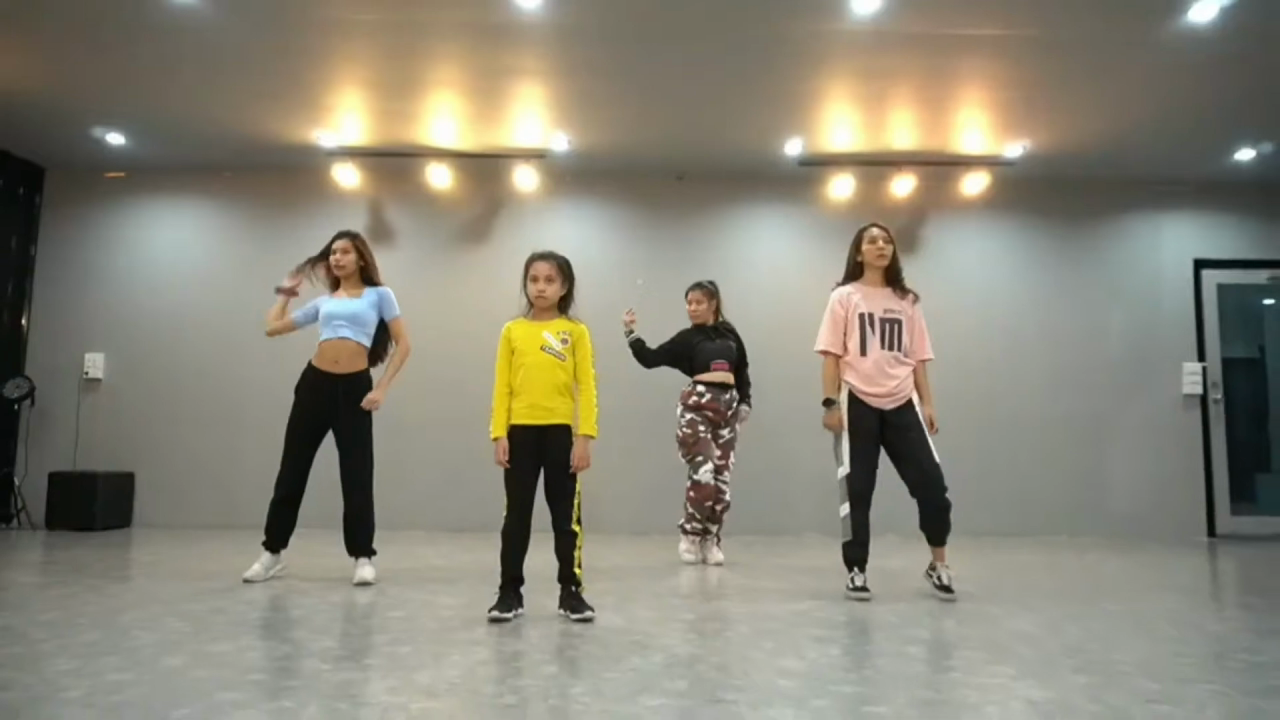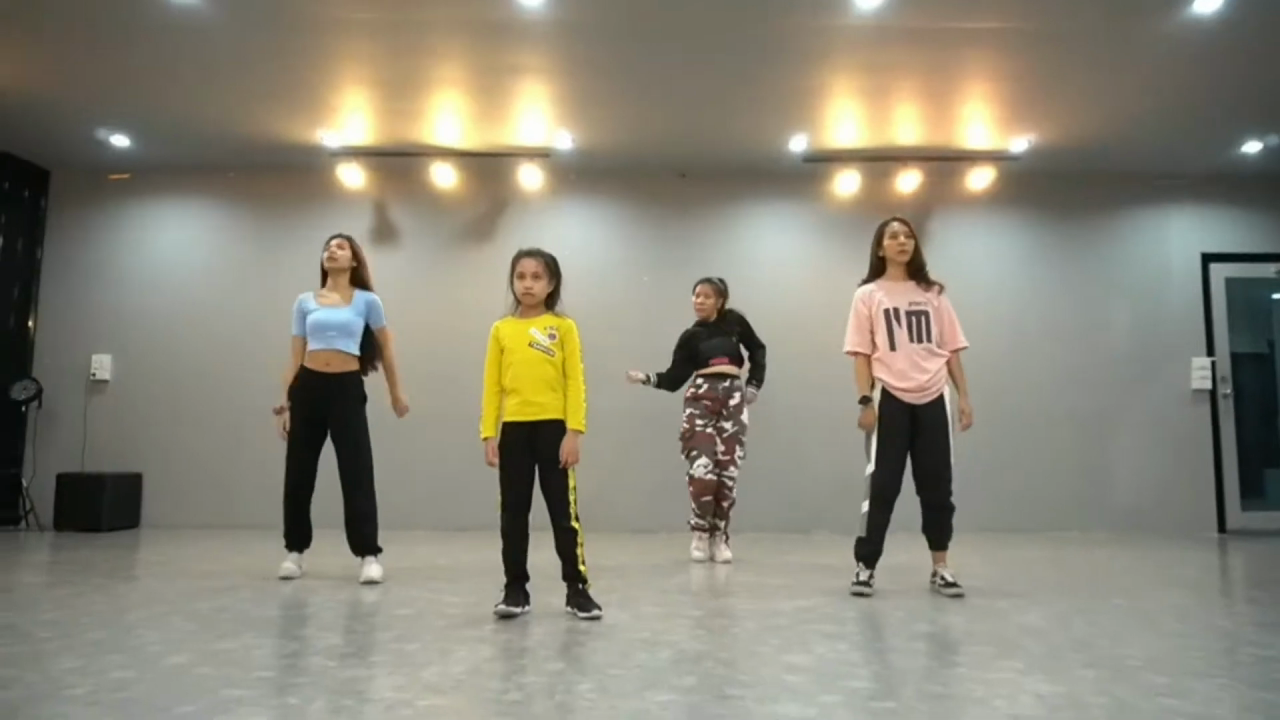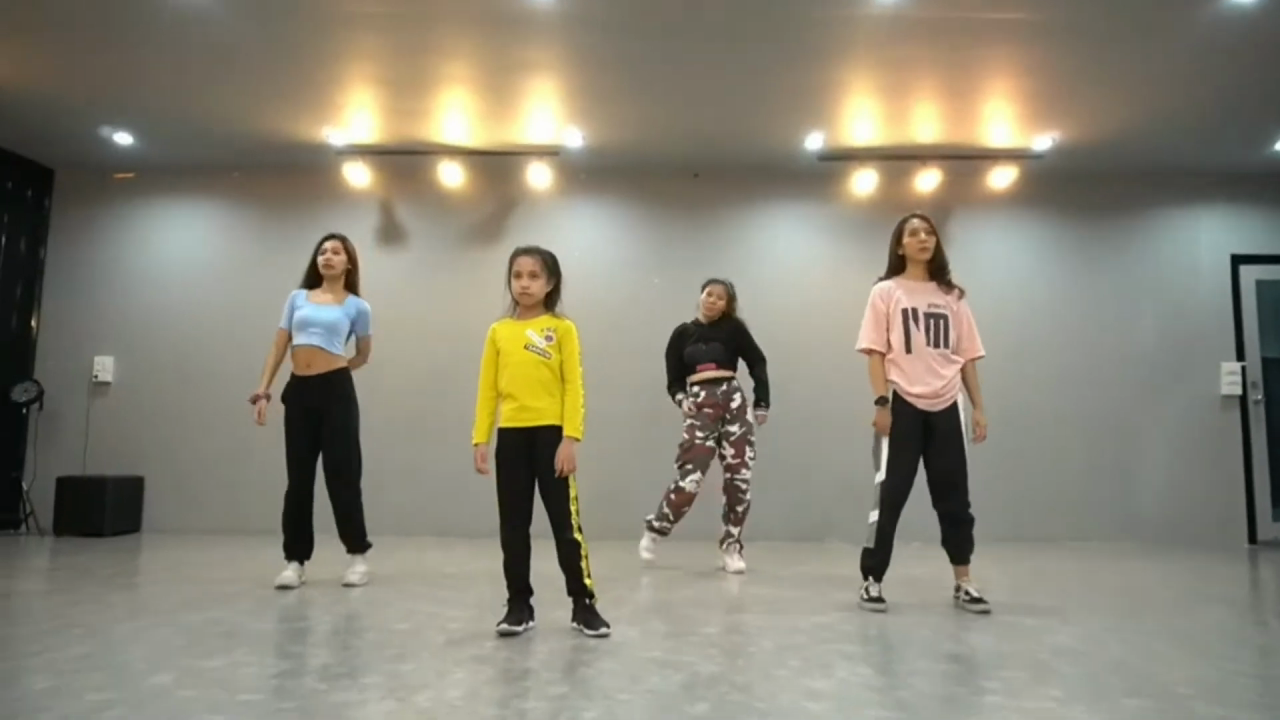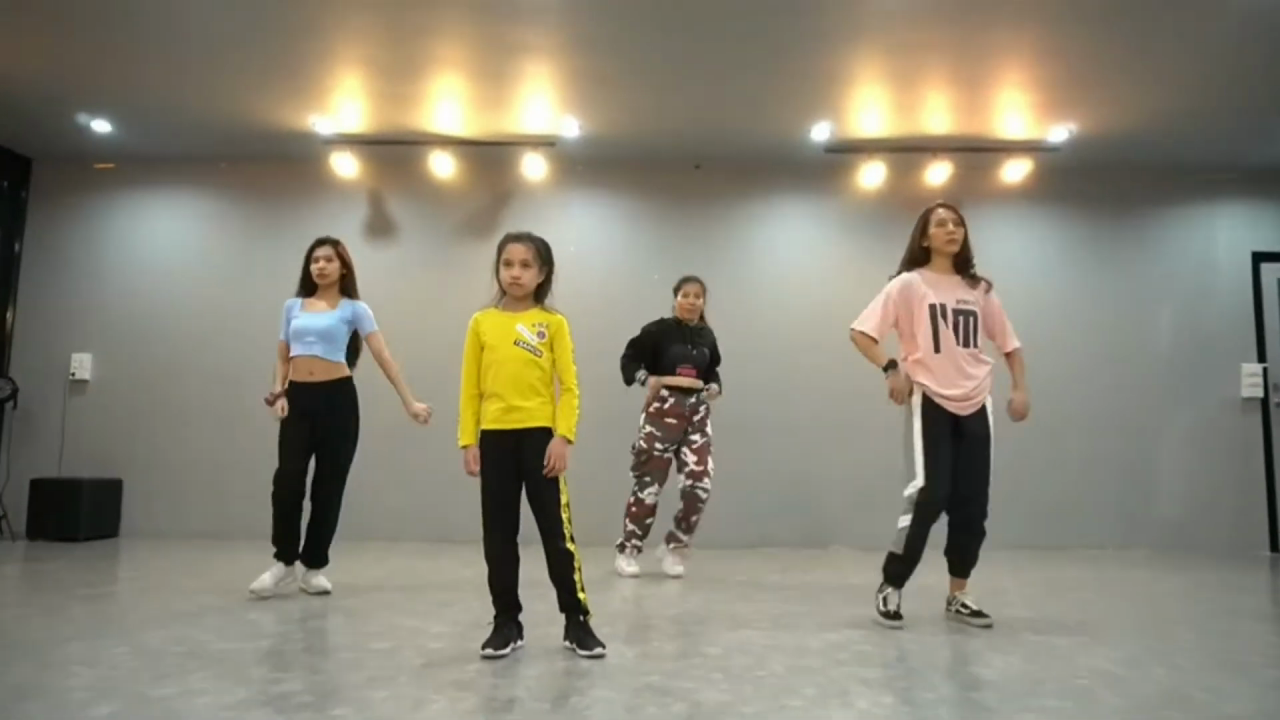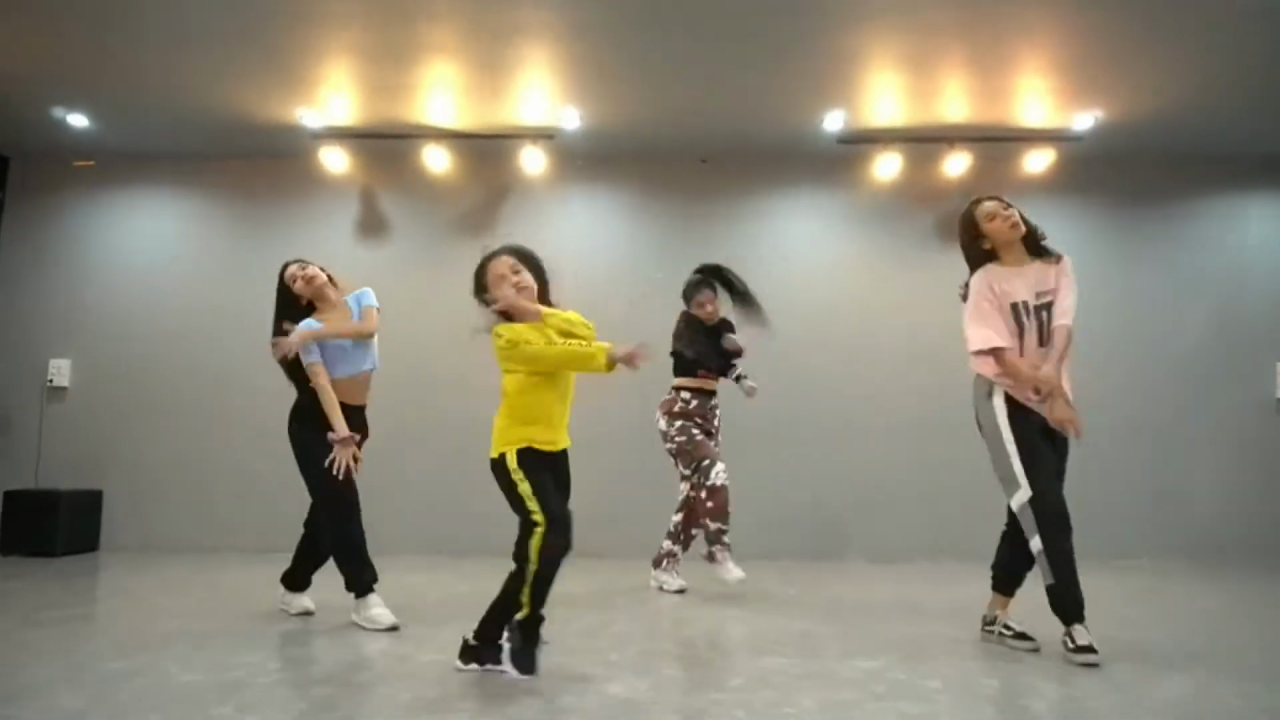
dt=0.4s
person 1, frame 1
left shoulder: (908, 301)
right shoulder: (844, 297)
left elbow: (917, 358)
right elbow: (831, 355)
left wrist: (927, 403)
right wrist: (830, 403)
left hip: (901, 403)
right hip: (859, 402)
left knee: (929, 480)
right knee: (857, 488)
left ankle: (938, 565)
right ankle: (856, 571)
person 1, frame 2
left shoulder: (933, 293)
right shoulder: (868, 295)
left elbow: (951, 348)
right elbow: (861, 354)
left wrist: (963, 395)
right wrist: (865, 401)
left hip: (932, 398)
right hip: (891, 399)
left knee: (936, 484)
right knee: (883, 484)
left ankle: (940, 567)
right ankle: (865, 566)
person 1, frame 3
left shoulder: (953, 296)
right shoulder: (886, 292)
left elbow: (967, 357)
right elbow: (876, 352)
left wrist: (978, 407)
right wrist: (881, 402)
left hip: (946, 406)
right hip: (903, 404)
left knee: (953, 493)
right knee: (891, 492)
left ankle: (963, 583)
right ankle: (872, 580)
person 1, frame 4
left shoulder: (979, 289)
right shoulder: (909, 285)
left elbow: (1008, 344)
right elbow: (862, 332)
left wrist: (1019, 388)
right wrist: (891, 365)
left hip: (975, 407)
right hip: (929, 402)
left knee: (971, 505)
right knee: (929, 496)
left ankle: (958, 593)
right ankle: (891, 586)
person 1, frame 5
left shoulder: (1054, 265)
right shoulder: (984, 284)
left elbow: (1061, 328)
right elbow: (995, 353)
left wrist: (1055, 373)
right wrist: (1040, 387)
left hip: (1054, 407)
right hip: (1006, 403)
left knee: (1030, 513)
right knee: (1044, 509)
left ankle: (996, 615)
right ankle: (1072, 623)
person 2, frame 1
left shoulder: (575, 331)
right shoulder: (512, 331)
left elbow: (586, 387)
right elbow: (502, 387)
left wrist: (585, 437)
right wrist: (499, 435)
left hip: (560, 432)
right hip: (521, 432)
left knee: (566, 516)
right knee: (516, 514)
left ankle: (570, 592)
right ankle: (510, 592)
person 2, frame 2
left shoulder: (563, 327)
right shoulder: (501, 330)
left elbow: (575, 383)
right elbow: (492, 386)
left wrist: (574, 432)
right wrist: (489, 434)
left hip: (552, 427)
right hip: (514, 429)
left knee: (564, 511)
right knee: (513, 513)
left ankle: (577, 588)
right ankle: (515, 589)
person 2, frame 3
left shoulder: (562, 328)
right shoulder: (497, 331)
left elbow: (573, 387)
right elbow: (488, 390)
left wrist: (570, 439)
right wrist: (480, 440)
left hip: (550, 434)
right hip: (511, 436)
left knee: (566, 522)
right knee: (513, 525)
left ankle: (583, 603)
right ankle: (519, 604)
person 2, frame 4
left shoulder: (552, 323)
right shoulder: (481, 323)
left elbow: (566, 386)
right elbow: (470, 391)
left wrist: (563, 436)
right wrist: (467, 441)
left hip: (537, 436)
right hip: (493, 438)
left knee: (557, 532)
right knee: (499, 535)
left ankle: (577, 622)
right ankle: (507, 622)
person 2, frame 5
left shoulder: (556, 318)
right shoulder: (506, 335)
left elbow: (583, 332)
right elbow: (561, 356)
left wrist: (535, 308)
right wrist: (613, 354)
left hip: (552, 454)
right hip: (515, 453)
left knee: (544, 549)
right knee: (549, 532)
right ankle: (525, 629)
person 3, frame 1
left shoulder: (379, 295)
right shoulder: (321, 303)
left elbow: (403, 344)
right elbow: (273, 328)
left wrist: (382, 387)
right wrist: (286, 291)
left hip: (354, 388)
right hip: (315, 383)
left knee: (356, 475)
right knee: (292, 470)
left ankle: (363, 557)
right ankle: (272, 552)
person 3, frame 2
left shoulder: (367, 301)
right shoulder: (305, 302)
left elbow: (385, 350)
right elbow: (296, 355)
left wrist: (396, 393)
right wrist: (283, 403)
left hip: (347, 389)
right hip: (309, 387)
left knee: (357, 473)
right knee: (298, 474)
left ankle: (368, 554)
right ankle: (296, 551)
person 3, frame 3
left shoulder: (356, 307)
right shoulder: (297, 298)
left elbow: (363, 355)
right elbow: (278, 349)
right wrist: (262, 391)
left hip: (335, 389)
right hip: (298, 390)
left knee: (341, 472)
right knee: (298, 477)
left ankle: (357, 555)
right ankle: (296, 560)
person 3, frame 4
left shoulder: (354, 309)
right shoulder: (294, 307)
left elbow: (382, 354)
right elbow: (282, 358)
left wrist: (408, 399)
right wrist: (277, 394)
left hip: (338, 398)
right hip: (298, 401)
left knee: (329, 485)
right knee: (288, 479)
left ankle: (312, 566)
right ankle: (283, 562)
person 3, frame 5
left shoulder: (362, 299)
right shoulder: (307, 328)
left elbow: (366, 329)
right elbow: (321, 384)
left wrist: (309, 337)
right wrist: (342, 435)
left hip: (356, 417)
right hip: (316, 420)
left knee: (330, 506)
right knee: (339, 500)
left ankle: (293, 586)
right ankle: (365, 596)
person 4, frame 1
left shoulder: (728, 332)
right shoulder: (686, 338)
left elbow: (742, 369)
right elbow: (651, 359)
left wrist: (745, 401)
right wrist: (632, 333)
left hip: (728, 405)
right hip: (697, 404)
left knee: (721, 477)
right knee: (702, 473)
left ankle: (710, 540)
right ankle: (690, 537)
person 4, frame 2
left shoulder: (734, 321)
right shoulder: (690, 336)
left elbow: (757, 349)
right elbow: (675, 376)
left wrist: (755, 383)
right wrist: (646, 378)
left hip: (733, 397)
right hip: (700, 396)
left knee: (727, 470)
right knee: (700, 467)
left ankle: (719, 537)
right ankle: (700, 535)
person 4, frame 3
left shoulder: (734, 329)
right shoulder: (683, 334)
left elbow: (757, 362)
right elbow: (675, 377)
left wrist: (762, 403)
right wrist: (681, 399)
left hip: (733, 400)
right hip: (700, 403)
left knee: (739, 476)
right knee: (690, 474)
left ankle: (731, 548)
right ankle: (654, 530)
person 4, frame 4
left shoulder: (706, 336)
right shoulder: (660, 329)
right elbow: (629, 362)
left wrist: (713, 387)
right wrist: (643, 379)
left hip: (696, 410)
right hip: (663, 407)
left knee: (700, 484)
right knee: (650, 485)
left ankle: (674, 549)
right ankle: (628, 550)
person 4, frame 5
left shoulder: (724, 330)
right shoulder: (687, 322)
left elbow: (734, 349)
right elbow: (684, 350)
left hip: (708, 411)
right hip: (679, 409)
left knee: (697, 492)
right knee: (712, 475)
left ankle: (664, 567)
right ankle: (719, 554)
